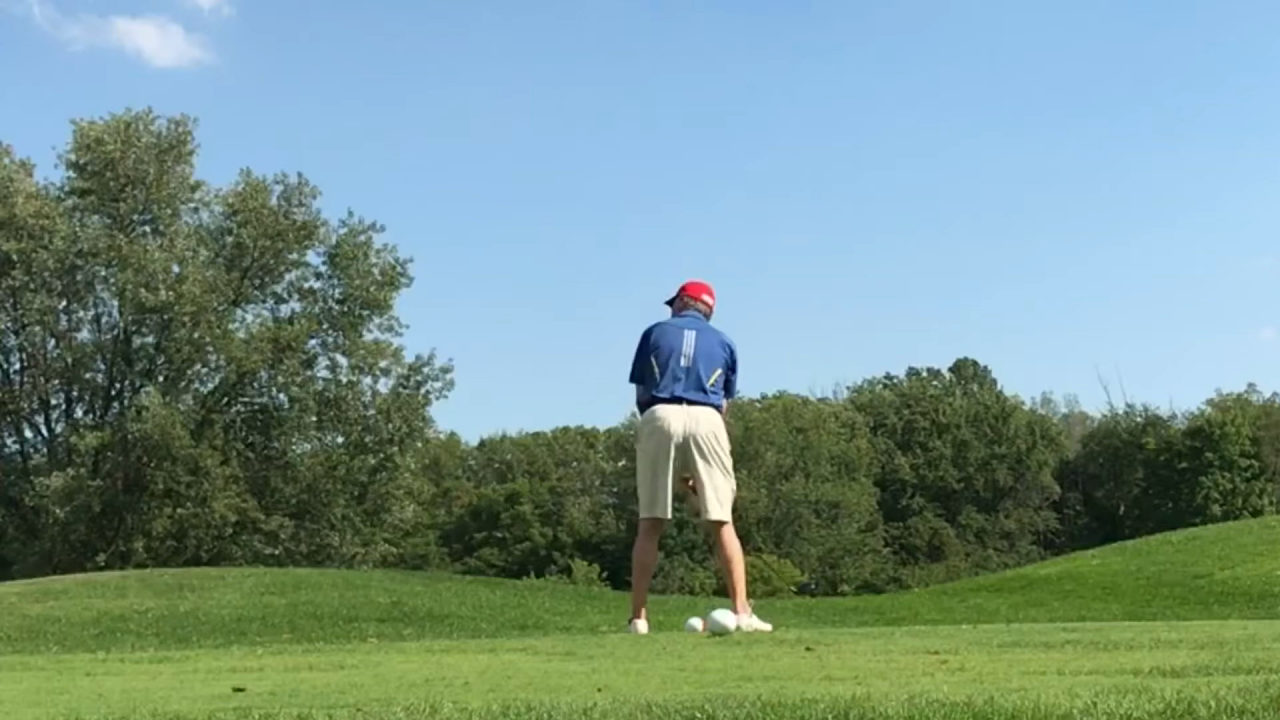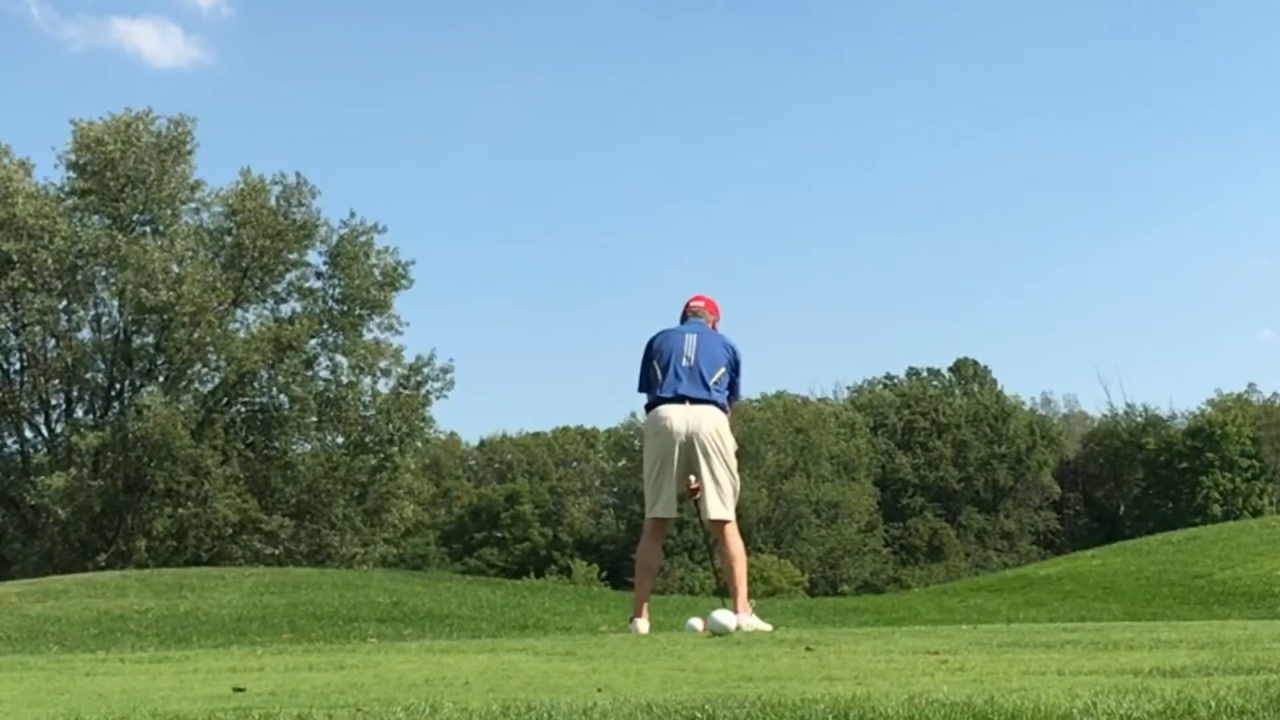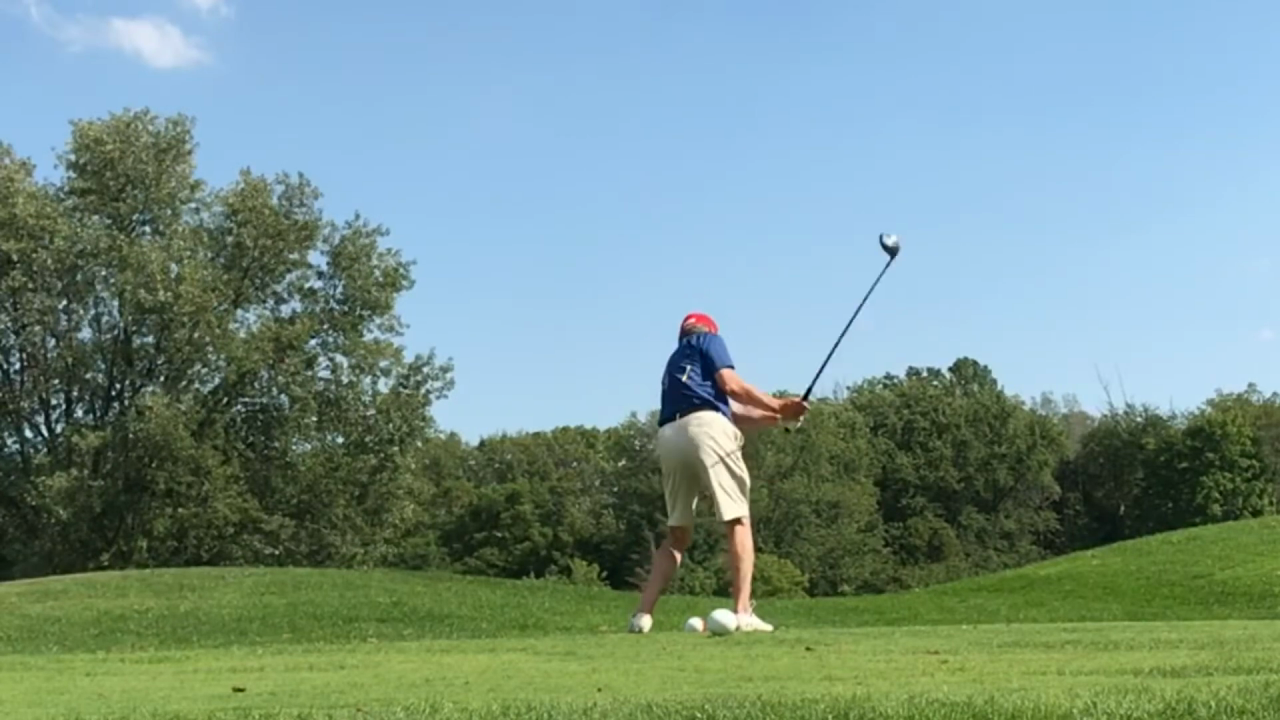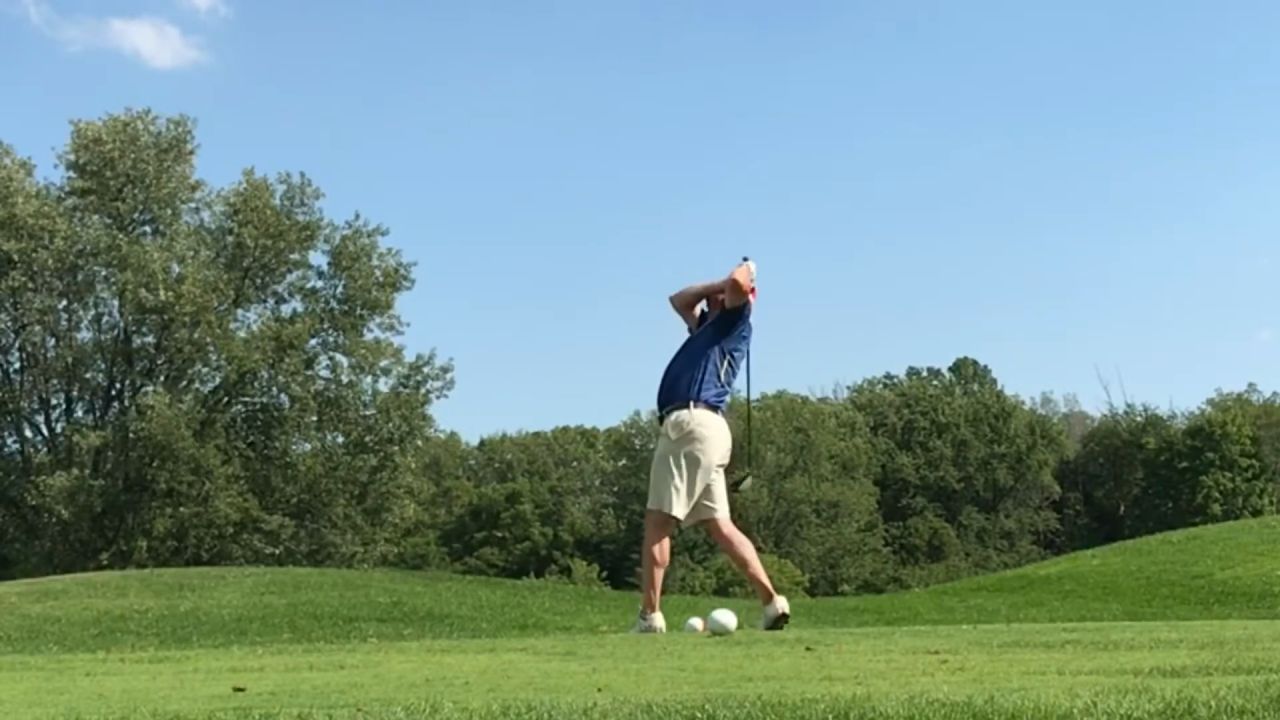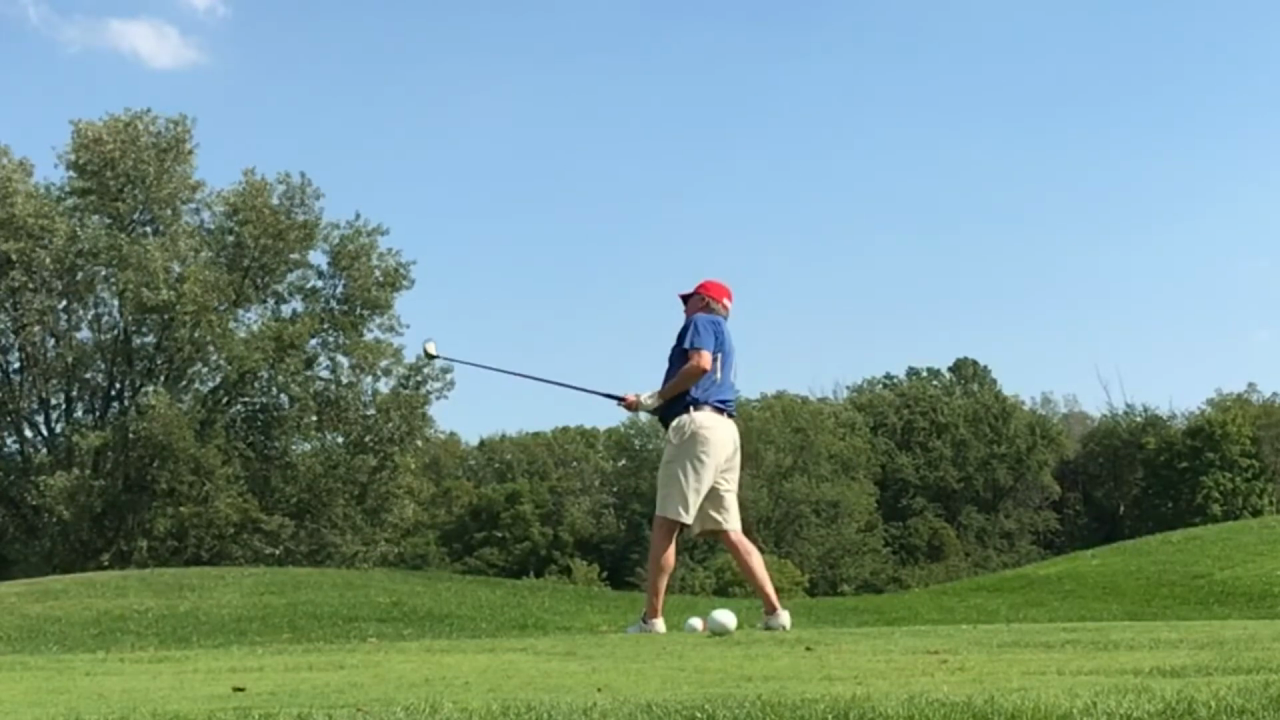
dt=1s
person 1, frame 1
left shoulder: (654, 333)
right shoulder: (723, 342)
left elbow: (641, 396)
right wrist: (697, 469)
left hip: (660, 419)
right hip: (705, 421)
left knee: (650, 525)
right knee: (722, 522)
left ankle: (639, 618)
right ankle: (742, 613)
person 1, frame 2
left shoulder: (658, 341)
right shoulder: (726, 346)
left wrist: (680, 469)
right wrist: (701, 473)
left hip: (663, 419)
right hip: (708, 420)
left knee: (655, 523)
right knee: (725, 522)
left ankle: (639, 617)
right ankle: (742, 612)
person 1, frame 3
left shoulder: (675, 366)
right shoulder: (702, 340)
left elbow: (733, 407)
right elbow: (731, 385)
left wrist: (776, 417)
right wrist: (776, 406)
left hip: (670, 439)
right hip: (705, 429)
left knee: (677, 534)
right knee: (738, 522)
left ankle: (643, 613)
right ankle: (743, 612)
person 1, frame 4
left shoulder: (738, 318)
right shoulder: (712, 323)
left elbow: (740, 285)
right elbow: (678, 300)
left wrist: (744, 272)
right wrist: (724, 282)
left hip: (692, 424)
right hip: (706, 427)
left knee: (658, 521)
right knee: (720, 525)
left ankle: (650, 615)
right ankle: (772, 601)
person 1, frame 5
left shoulder: (702, 322)
right shoulder: (720, 339)
left elbow: (699, 364)
left wrist: (655, 397)
right wrist: (647, 404)
left hip: (698, 428)
right hip: (723, 431)
left knee: (664, 525)
right knee: (729, 531)
left ankle: (651, 619)
right ankle: (775, 612)
